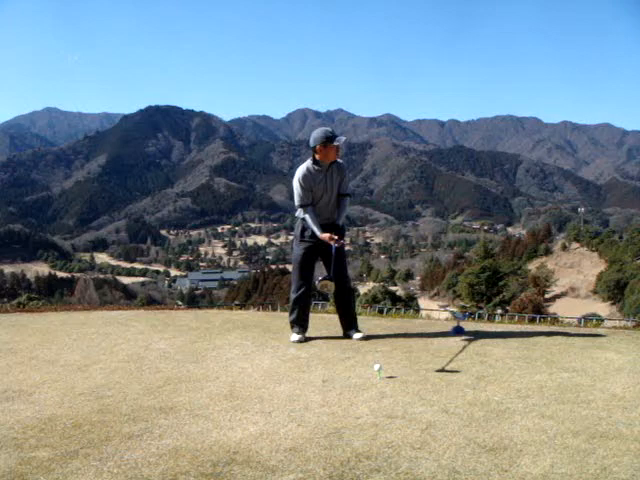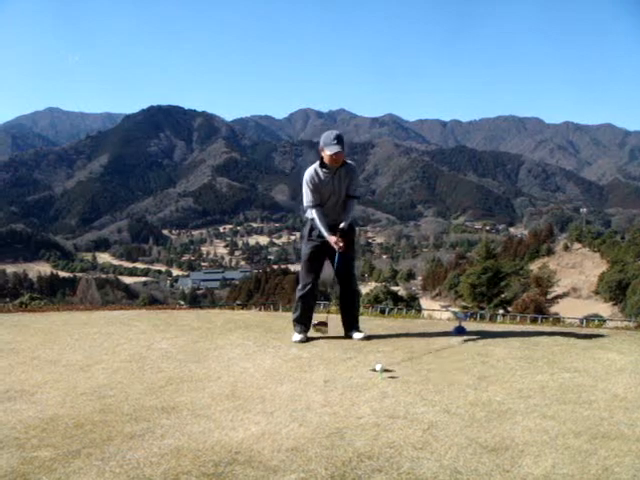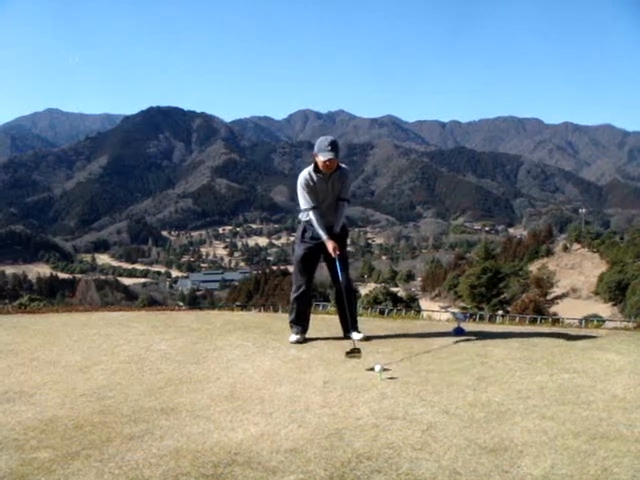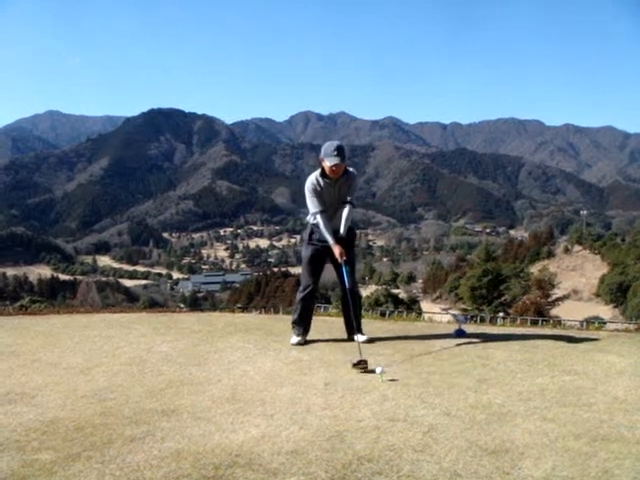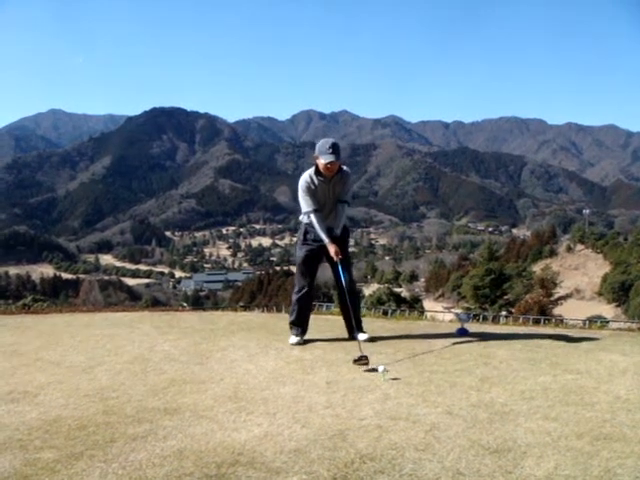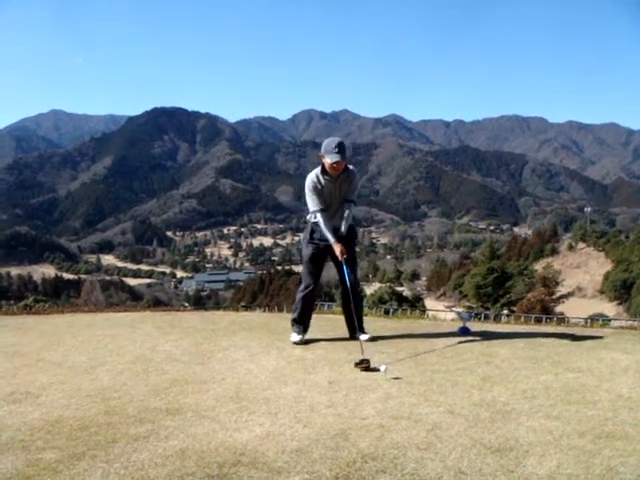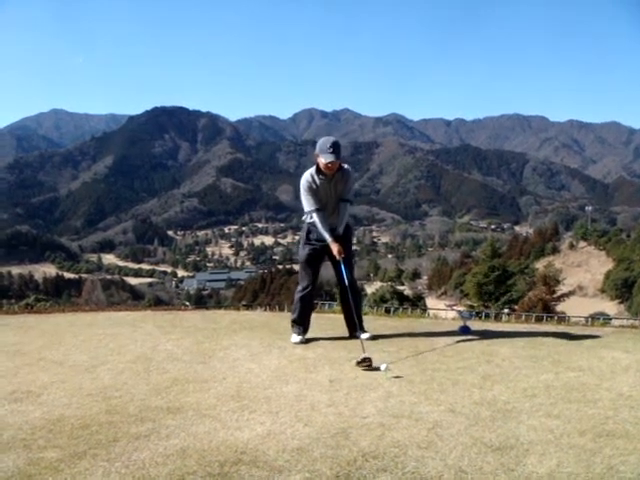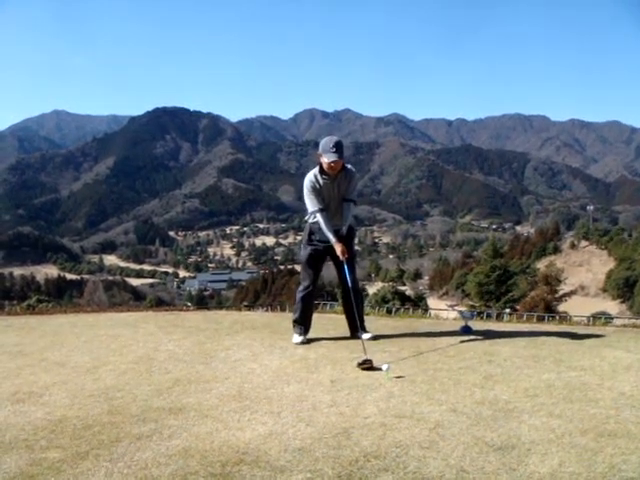
dt=0.4s
person 1, frame 1
left shoulder: (340, 168)
right shoulder: (303, 173)
left elbow: (344, 197)
right elbow: (304, 208)
left wrist: (338, 225)
right wrist: (319, 233)
left hip: (333, 228)
right hip: (308, 230)
left knee: (342, 280)
right knee: (302, 282)
left ankle: (350, 326)
right ankle: (298, 328)
person 1, frame 2
left shoulder: (350, 170)
right shoulder: (311, 174)
left elbow: (352, 200)
right elbow: (313, 208)
left wrist: (343, 226)
right wrist: (328, 235)
left hip: (343, 229)
right hip: (316, 230)
left knee: (348, 281)
right knee: (308, 281)
left ankle: (351, 326)
right ankle: (301, 328)
person 1, frame 3
left shoulder: (344, 173)
right shoulder: (305, 177)
left elbow: (342, 203)
right elbow: (311, 211)
left wrist: (335, 232)
right wrist: (326, 239)
left hip: (335, 231)
right hip: (309, 231)
left knee: (344, 281)
right knee: (302, 283)
left ankle: (351, 328)
right ankle: (298, 328)
person 1, frame 4
left shoulder: (351, 176)
right shoulder: (312, 182)
left elbow: (347, 207)
right elbow: (319, 215)
left wrist: (341, 236)
right wrist: (333, 244)
left hip: (342, 234)
right hip: (317, 234)
left knee: (350, 284)
right knee: (308, 283)
left ankle: (354, 329)
right ankle: (299, 330)
person 1, frame 5
left shoulder: (346, 175)
right shoulder: (306, 180)
left elbow: (342, 206)
right elbow: (313, 214)
left wrist: (336, 235)
right wrist: (328, 243)
left hip: (337, 232)
right hip: (311, 233)
left knee: (347, 282)
right knee: (303, 284)
left ankle: (355, 329)
right ankle: (297, 330)
person 1, frame 6
left shoulder: (352, 175)
right shoulder: (313, 179)
left elbow: (348, 205)
right elbow: (319, 214)
left wrist: (341, 235)
right wrist: (334, 242)
left hip: (343, 232)
right hip: (317, 233)
left knee: (351, 282)
right knee: (309, 282)
left ankle: (356, 329)
right ankle: (299, 328)
person 1, frame 7
left shoulder: (347, 174)
right shoulder: (308, 179)
left elbow: (344, 204)
right elbow: (315, 214)
left wrist: (338, 234)
right wrist: (330, 242)
left hip: (340, 231)
right hip: (314, 233)
left knee: (348, 281)
right knee: (306, 282)
left ankle: (356, 328)
right ankle: (299, 329)
person 1, frame 8
left shoulder: (350, 174)
right shoulder: (311, 179)
left elbow: (348, 205)
right elbow: (319, 214)
left wrist: (342, 234)
right wrist: (334, 242)
left hip: (343, 232)
right hip: (316, 233)
left knee: (350, 282)
right knee: (308, 283)
left ankle: (358, 328)
right ankle: (300, 329)
